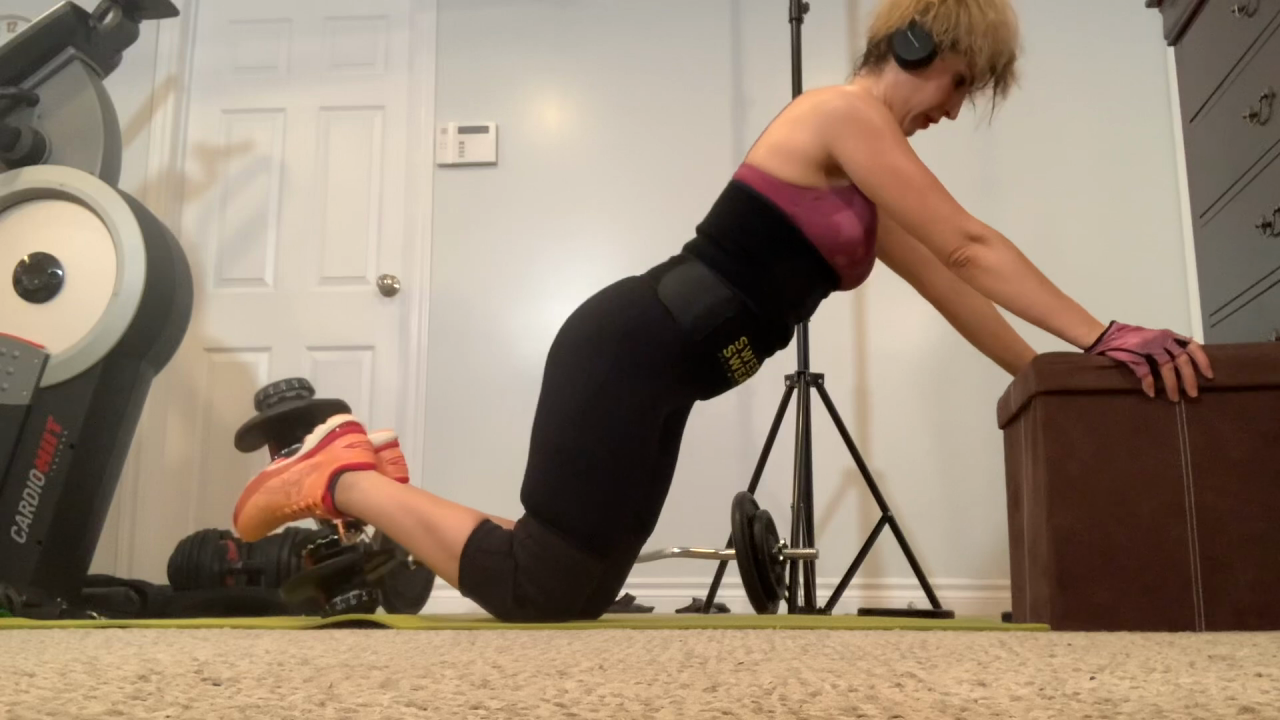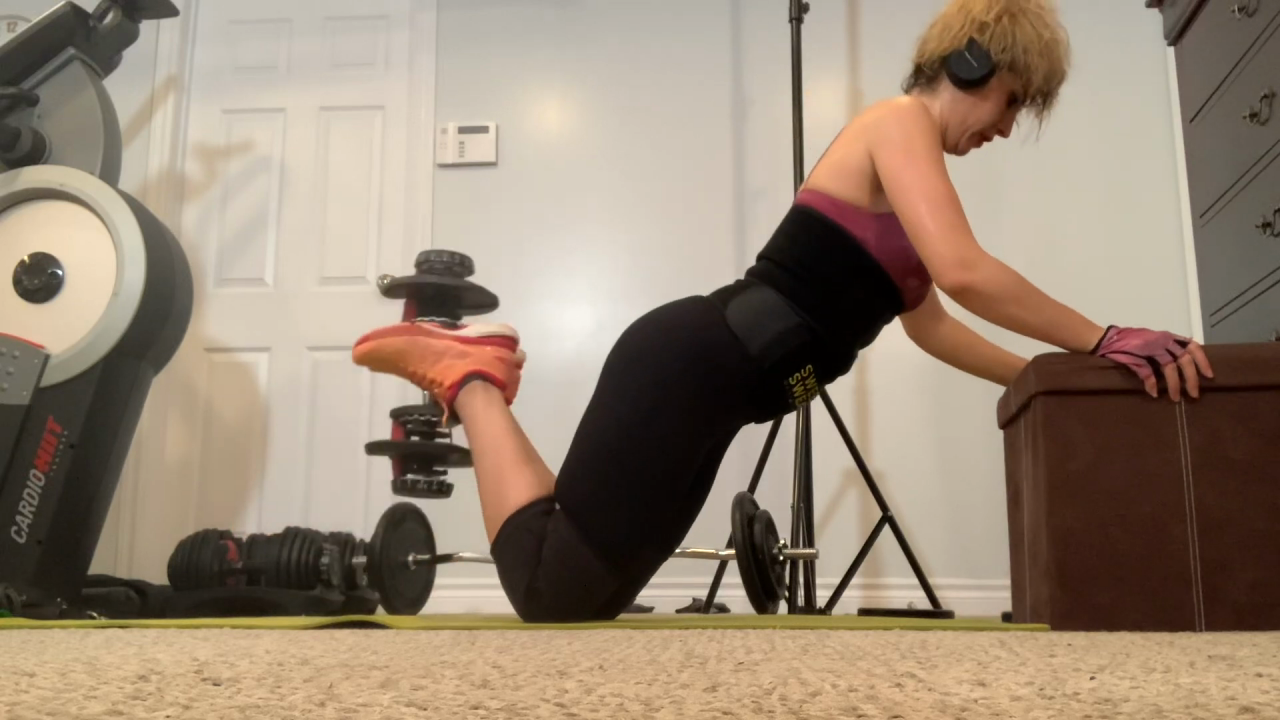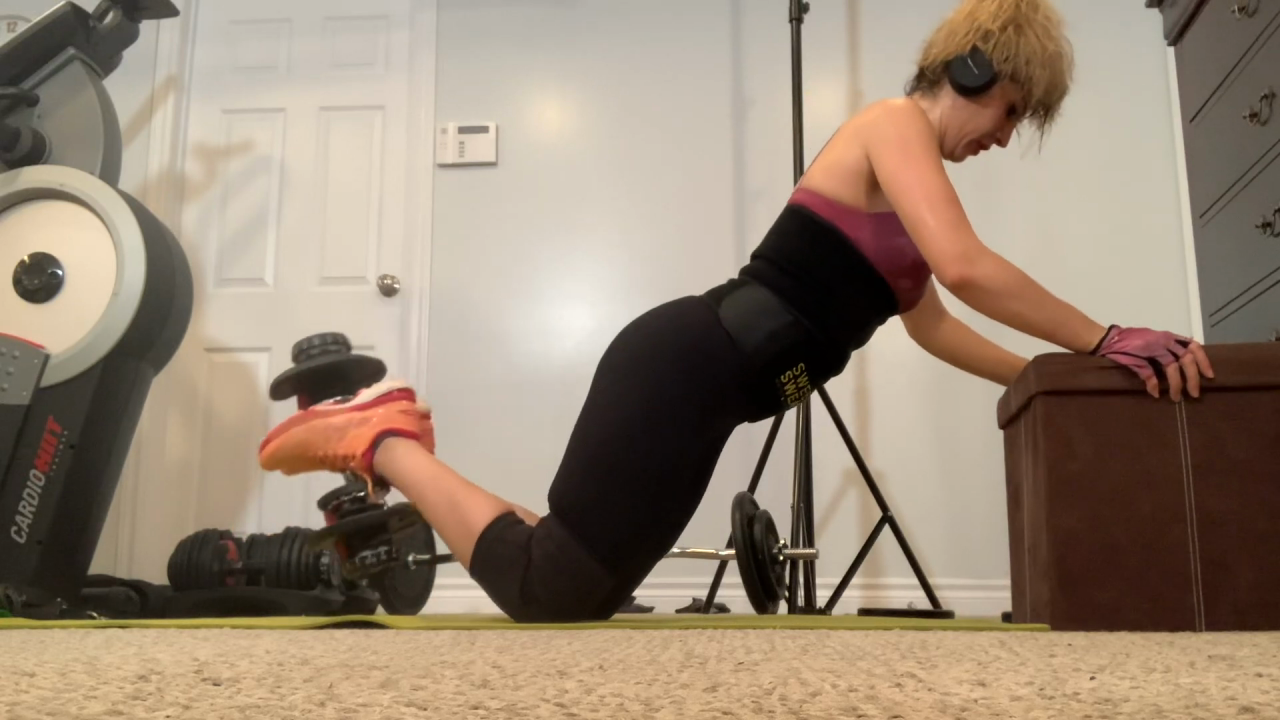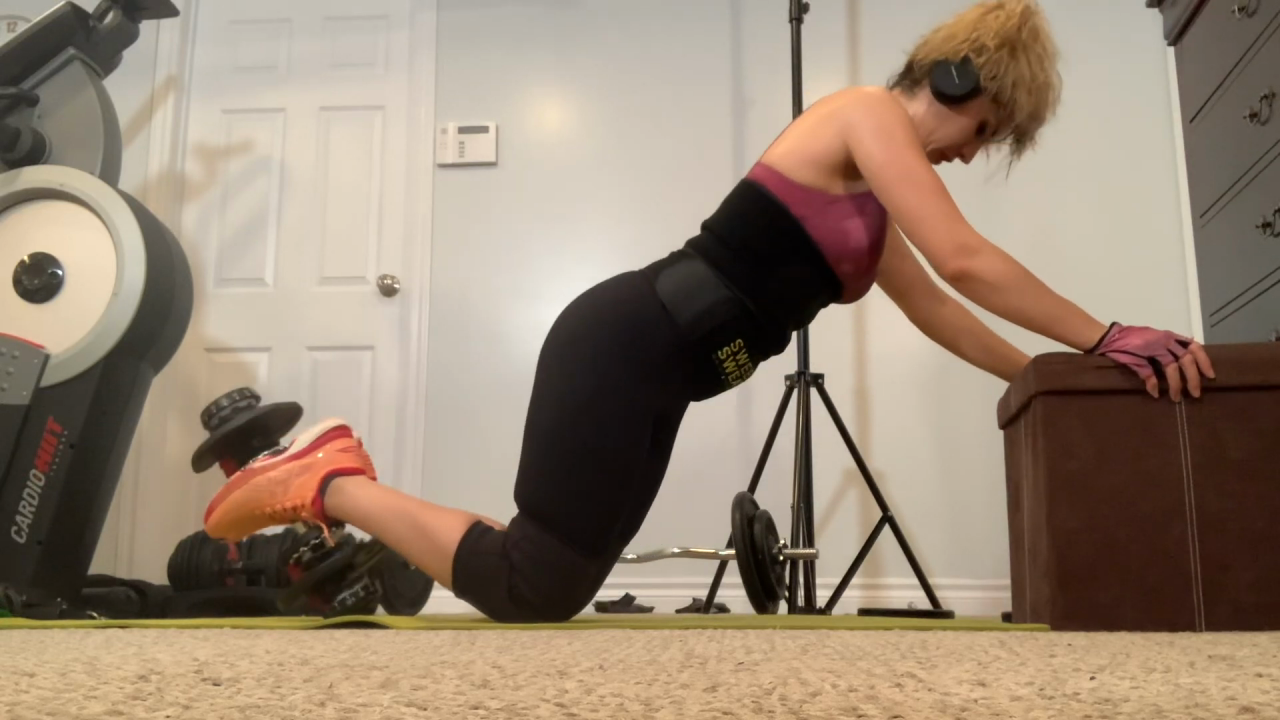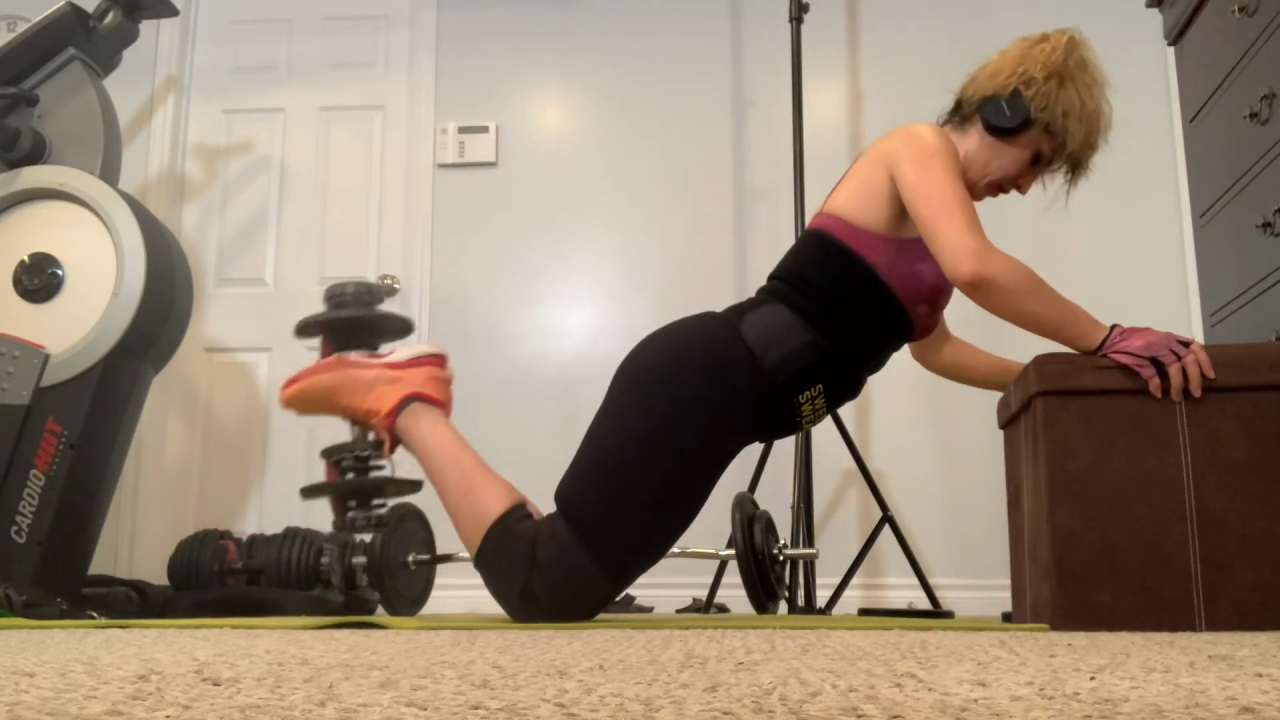
dt=1s
person 1, frame 1
left shoulder: (862, 185)
right shoulder: (843, 111)
left elbow: (947, 282)
right elbow: (966, 246)
right wrist: (1101, 335)
left hip: (655, 374)
right hip: (627, 350)
left knee: (573, 594)
right knee: (538, 595)
left ankle: (371, 475)
right ankle: (339, 476)
person 1, frame 2
left shoulder: (909, 171)
right shoulder: (899, 123)
left elbow: (929, 322)
right elbow: (963, 272)
right wrist: (1105, 341)
left hip: (708, 383)
right hip: (689, 366)
left knee: (590, 593)
right knee: (554, 592)
left ankle: (479, 382)
right ankle: (470, 375)
person 1, frame 3
left shoulder: (905, 176)
right shoulder: (894, 126)
left elbow: (931, 323)
right elbow: (966, 267)
right wrist: (1106, 340)
left hip: (699, 383)
right hip: (683, 369)
left knee: (582, 592)
right knee: (549, 593)
left ankle: (403, 447)
right ankle: (382, 442)
person 1, frame 4
left shoulder: (869, 197)
right shoulder: (867, 115)
left elbow: (934, 307)
right elbow: (964, 258)
right wrist: (1106, 338)
left hip: (651, 373)
right hip: (623, 346)
left knee: (551, 581)
right knee: (532, 592)
left ankle: (348, 486)
right ankle: (326, 483)
person 1, frame 5
left shoulder: (926, 205)
right shoulder: (917, 147)
left elbow: (932, 345)
right elbow: (977, 268)
right wrist: (1106, 340)
left hip: (712, 395)
right hip: (700, 384)
left knee: (566, 583)
right knee: (545, 592)
left ankle: (413, 400)
right ankle: (408, 400)
